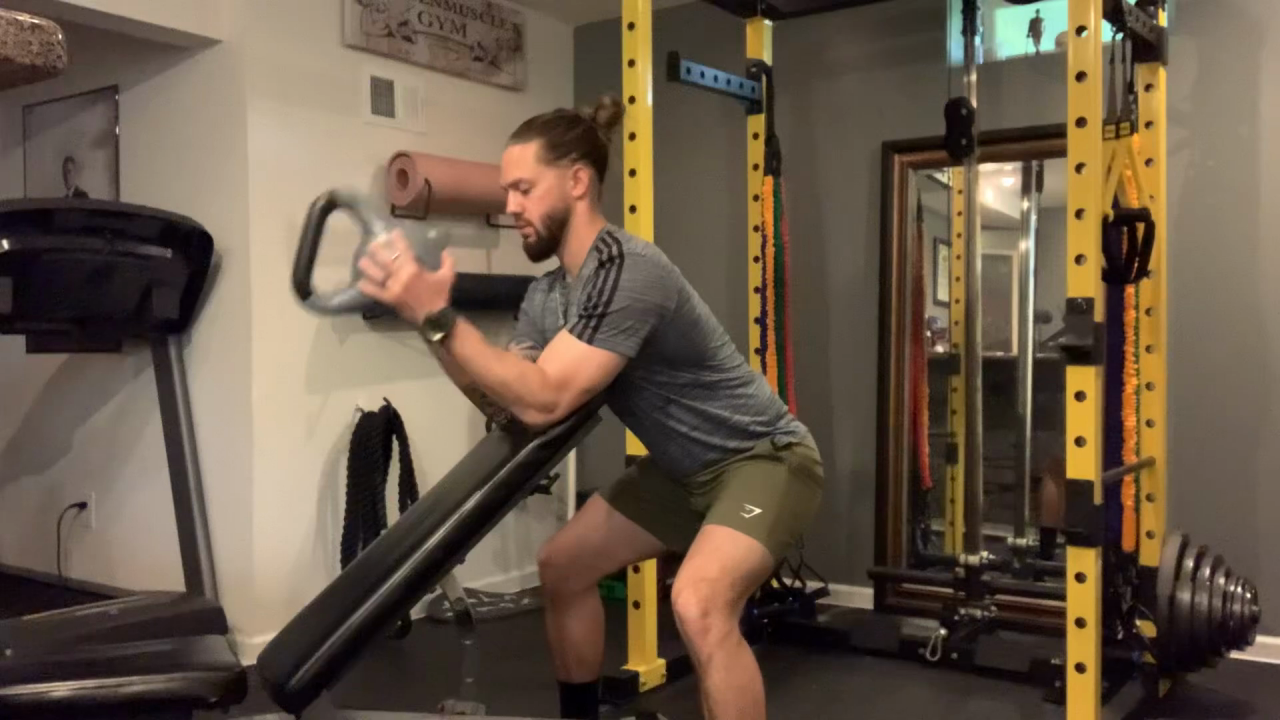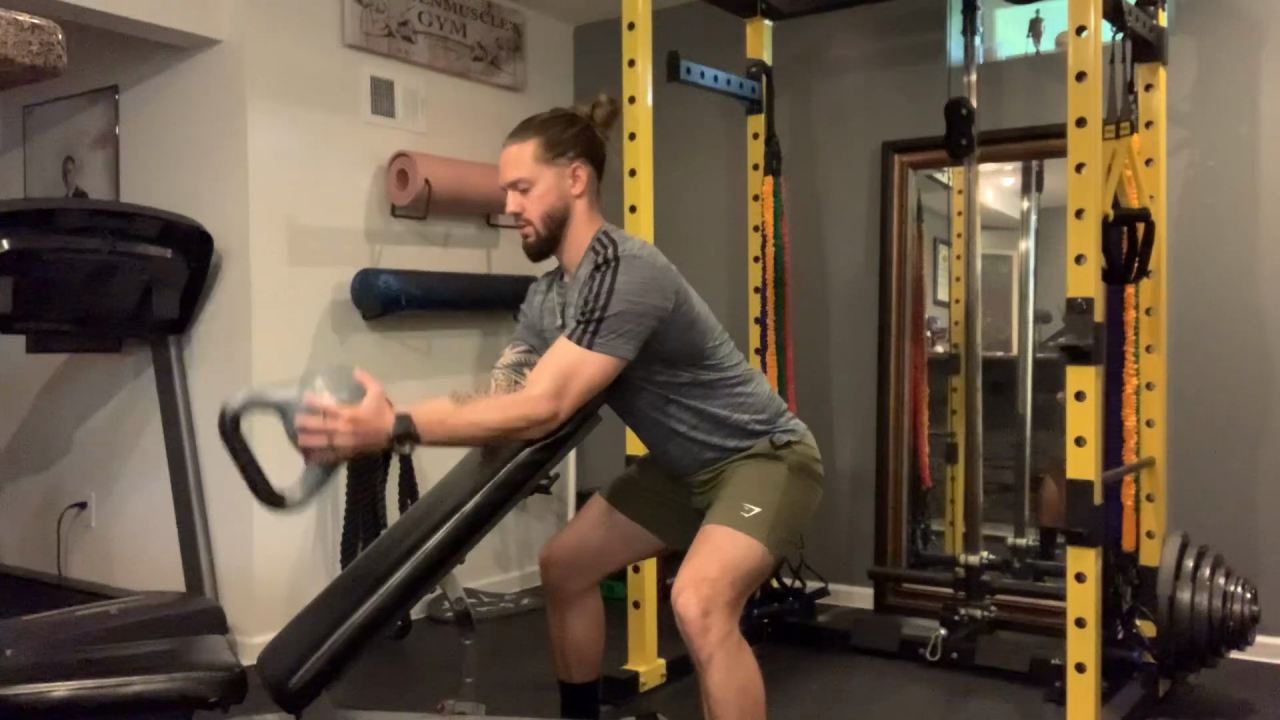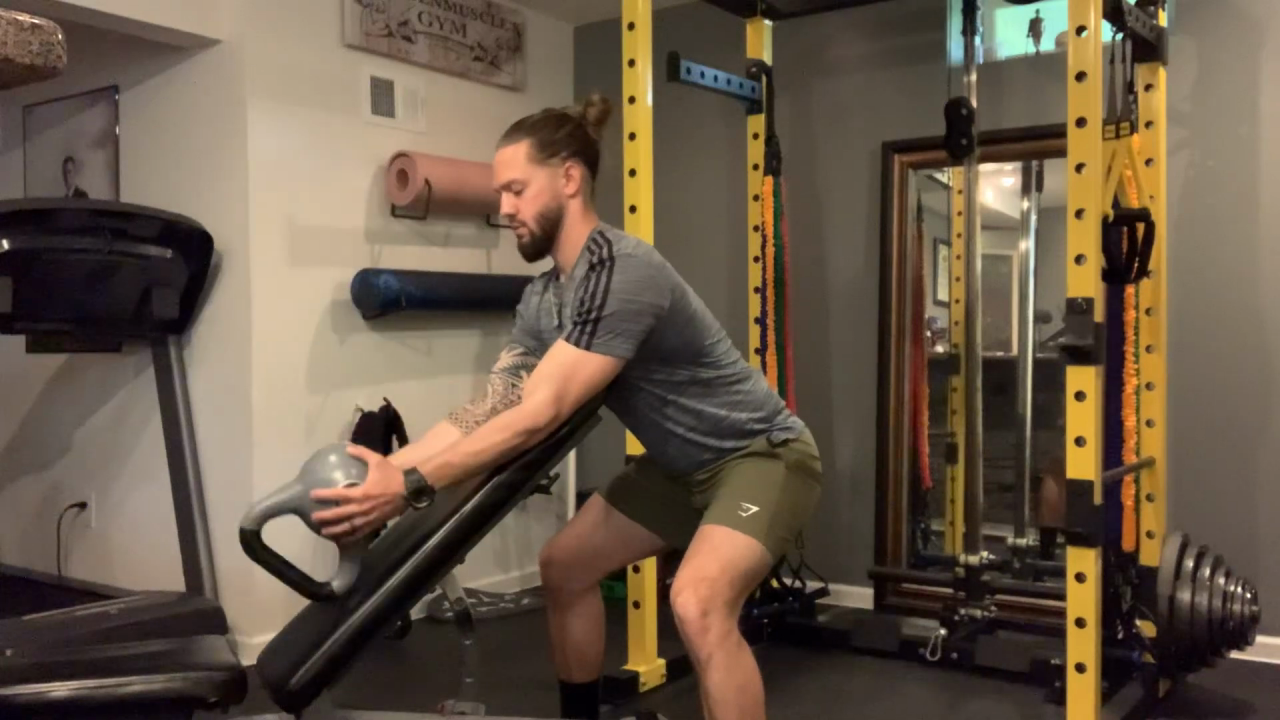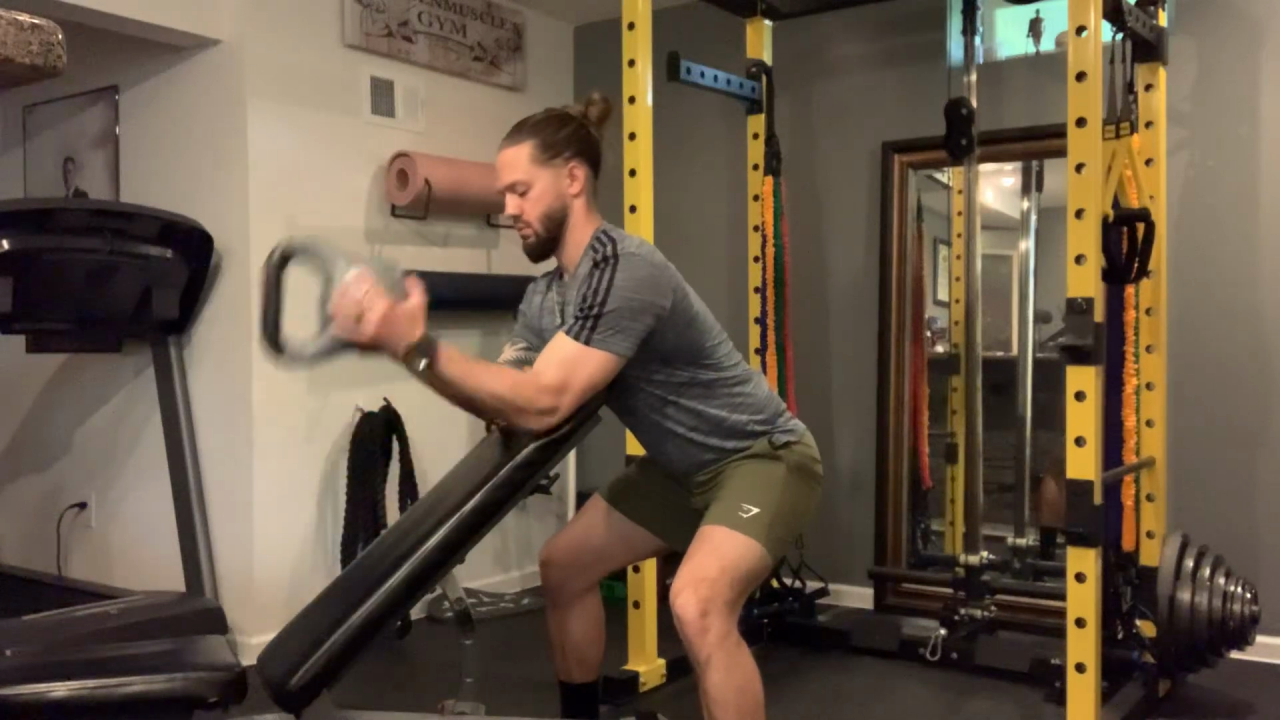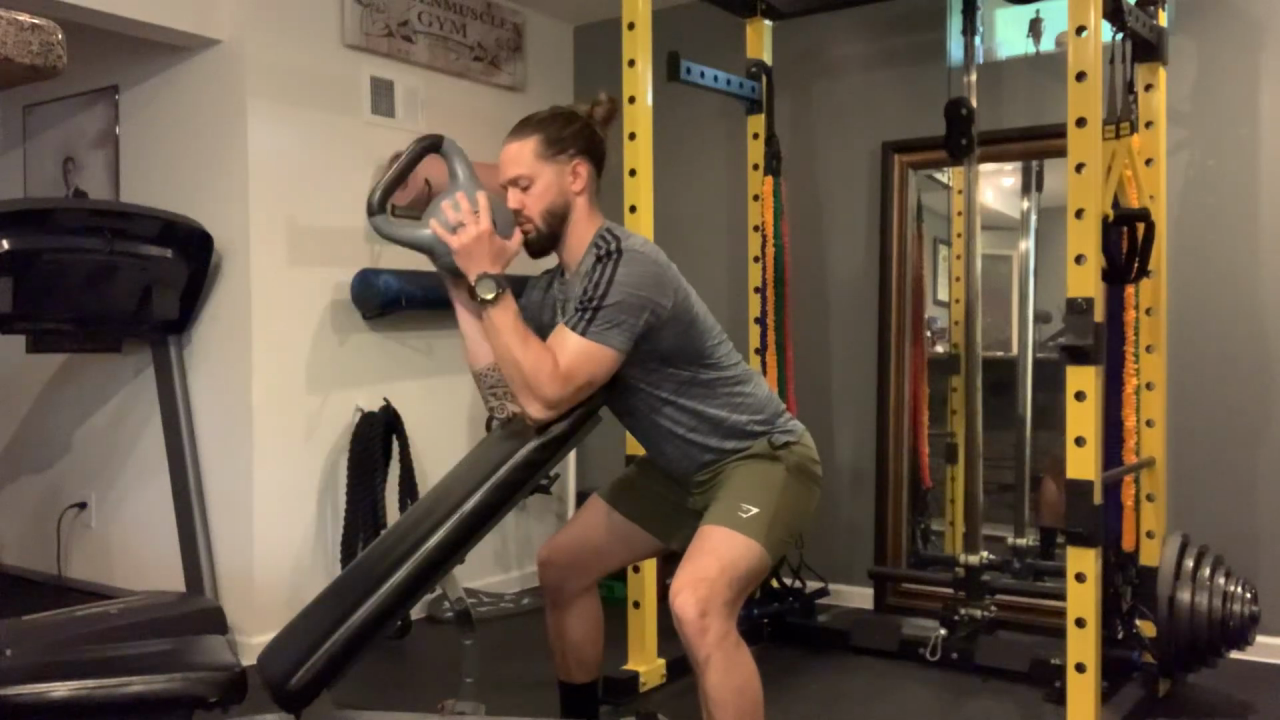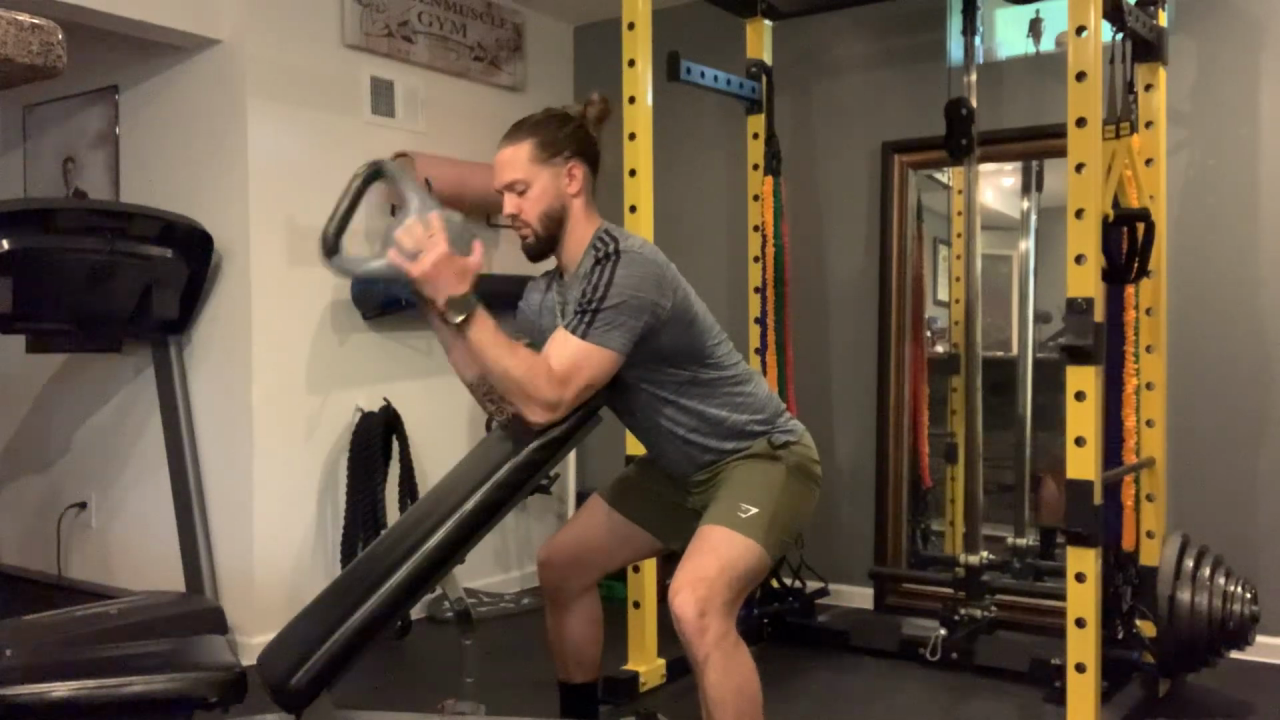
dt=0.5s
person 1, frame 1
left shoulder: (629, 272)
right shoulder: (547, 296)
left elbow: (544, 401)
right elbow: (510, 399)
left wrist: (436, 319)
right wrist: (428, 316)
left hip: (763, 458)
right hip: (682, 466)
left knee: (697, 604)
right knee: (563, 566)
person 1, frame 2
left shoulder: (627, 273)
right shoulder: (547, 298)
left elbow: (539, 410)
right elbow: (500, 397)
left wrist: (395, 425)
right wrist: (378, 422)
left hip: (763, 456)
right hip: (682, 464)
left knee: (698, 603)
right knee: (563, 566)
person 1, frame 3
left shoulder: (622, 273)
right shoulder: (542, 299)
left elbow: (539, 416)
right elbow: (493, 407)
left wrist: (406, 485)
right wrist: (382, 465)
left hip: (762, 454)
right hip: (682, 464)
left knee: (697, 603)
right knee: (563, 566)
person 1, frame 4
left shoulder: (624, 271)
right shoulder: (546, 296)
left elbow: (544, 403)
right elbow: (507, 397)
left wrist: (419, 346)
right wrist: (402, 339)
left hip: (762, 455)
right hip: (683, 464)
left knee: (697, 603)
right knee: (564, 565)
person 1, frame 5
left shoulder: (627, 269)
right shoulder: (550, 289)
left elbow: (546, 398)
right elbow: (509, 401)
left wrist: (488, 281)
right wrist: (464, 289)
left hip: (764, 456)
right hip: (682, 465)
left knee: (697, 605)
right knee: (562, 567)
person 1, frame 6
left shoulder: (626, 270)
right shoulder: (546, 294)
left elbow: (546, 400)
right elbow: (507, 402)
left wrist: (459, 300)
right wrist: (440, 308)
left hip: (760, 455)
right hip: (682, 464)
left knee: (695, 604)
right knee: (561, 566)
